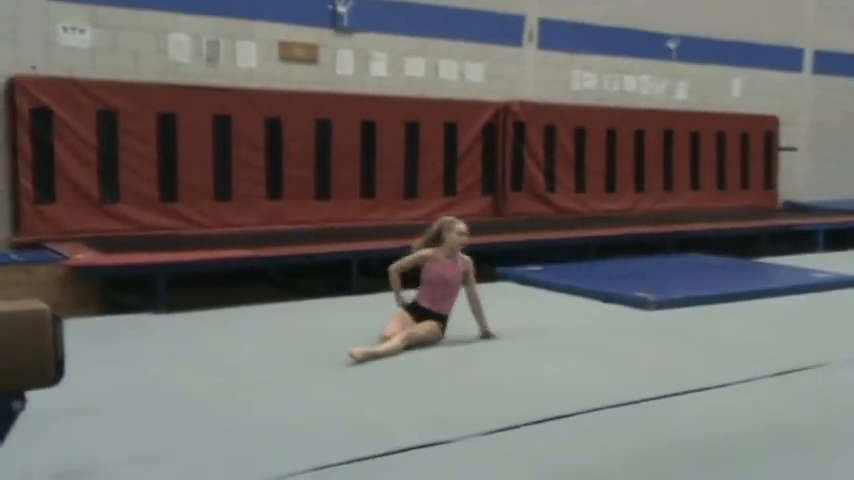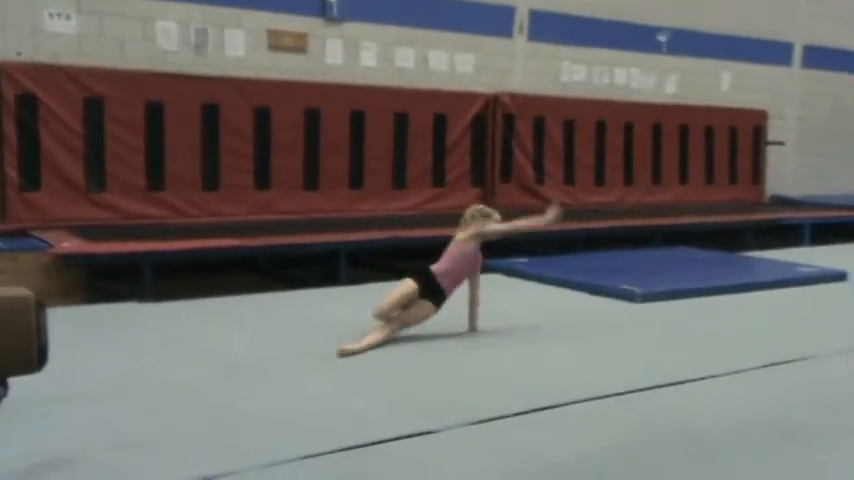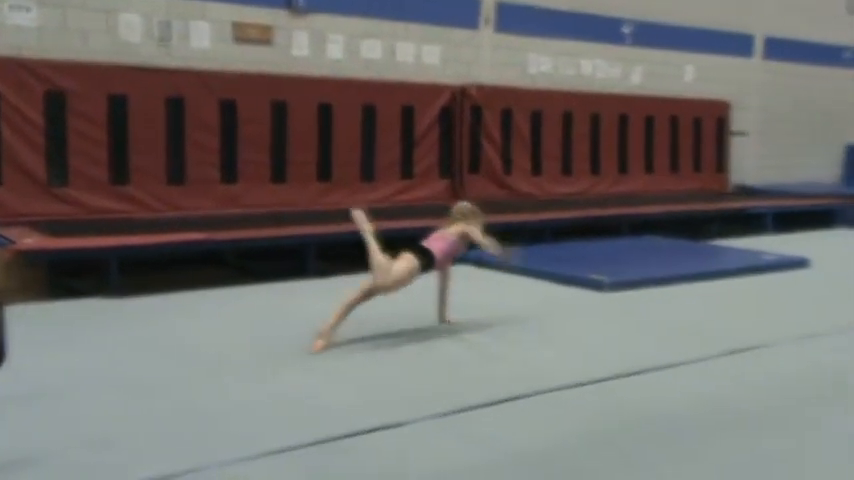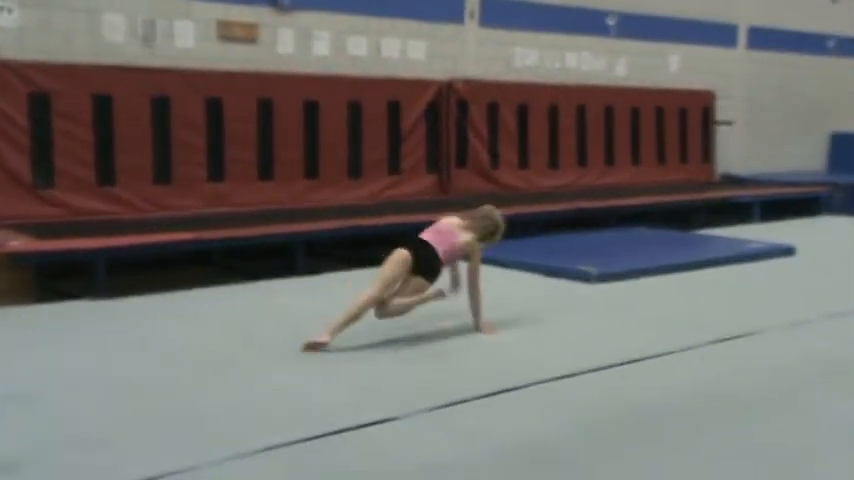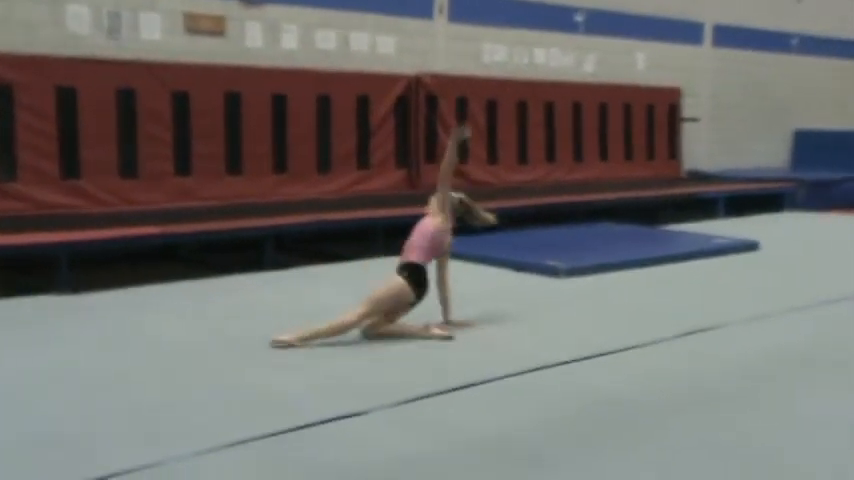
dt=0.3s
person 1, frame 1
left shoulder: (465, 263)
right shoulder: (429, 255)
left elbow: (473, 297)
right elbow: (393, 269)
left wrist: (484, 327)
right wrist: (400, 299)
left hip: (437, 320)
right hip: (415, 310)
left knee: (406, 336)
right knee: (387, 335)
person 1, frame 2
left shoulder: (477, 255)
right shoulder: (471, 232)
left elbow: (474, 291)
right elbow: (508, 227)
left wrist: (472, 324)
right wrist: (543, 220)
left hip: (437, 295)
right hip: (424, 280)
left knee: (395, 325)
right knee: (381, 313)
person 1, frame 3
left shoulder: (448, 240)
right shoulder: (466, 228)
left elbow: (444, 277)
right elbow: (480, 237)
left wrist: (443, 315)
right wrist: (494, 248)
right hip: (419, 255)
left knee: (369, 288)
right knee: (383, 283)
right ankle: (367, 230)
person 1, frame 4
left shoulder: (451, 220)
right shoulder: (474, 246)
right elbow: (474, 287)
left wrist: (454, 276)
right wrist: (479, 322)
left hip: (414, 249)
right hip: (431, 267)
left knee: (374, 293)
right knee: (382, 309)
left ankle: (329, 334)
person 1, frame 5
left shoulder: (438, 215)
right shoulder: (445, 240)
left elbow: (443, 179)
right elbow: (442, 279)
left wrist: (453, 141)
right wrist: (447, 318)
left hip: (409, 277)
right hip: (416, 281)
right knee: (369, 328)
